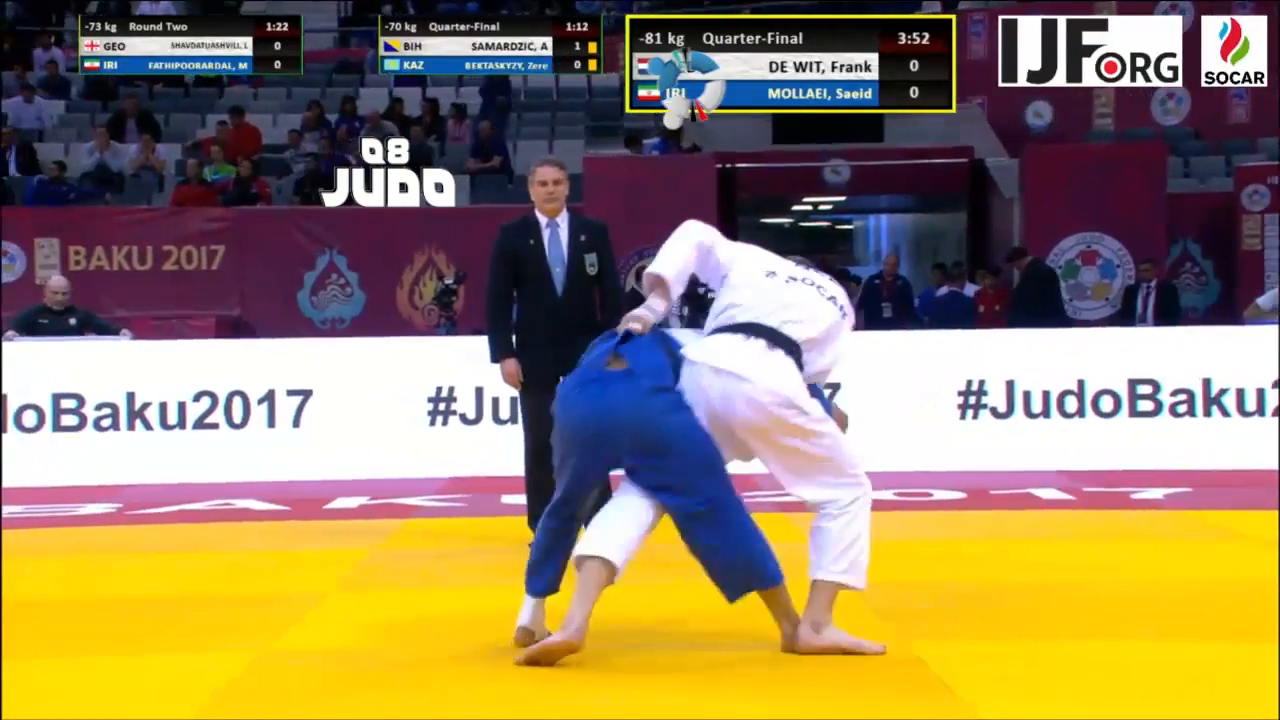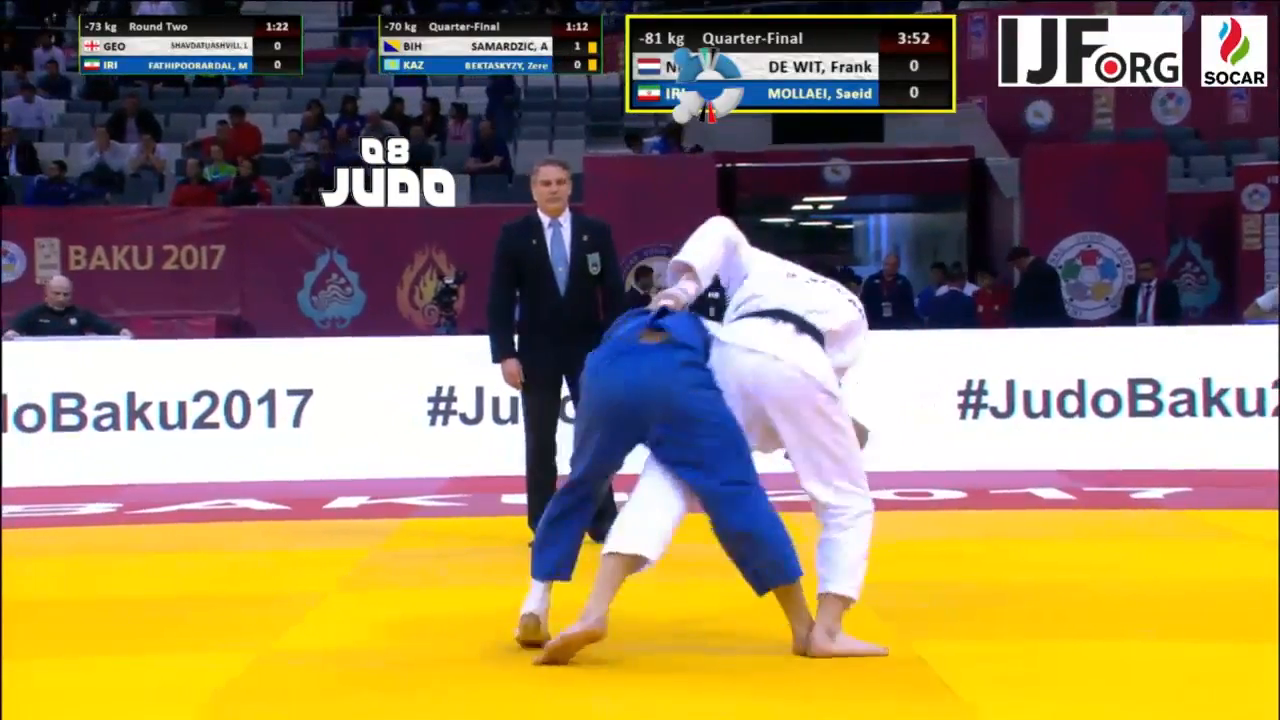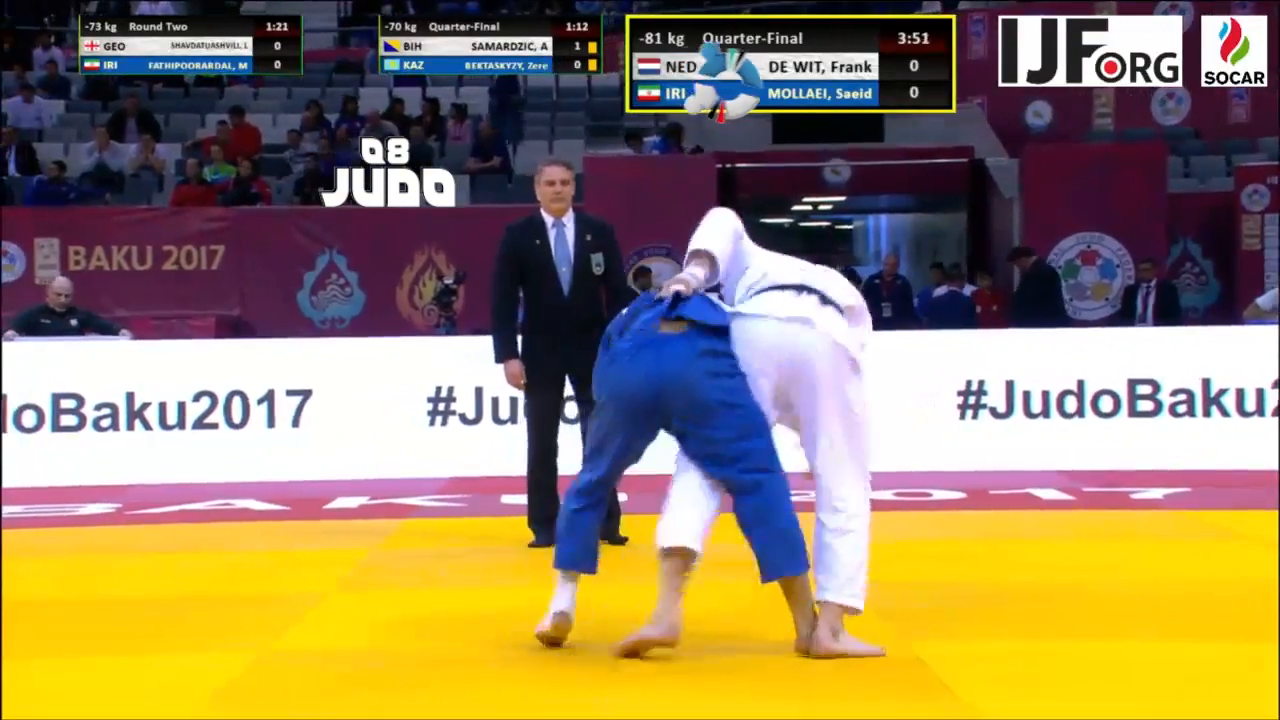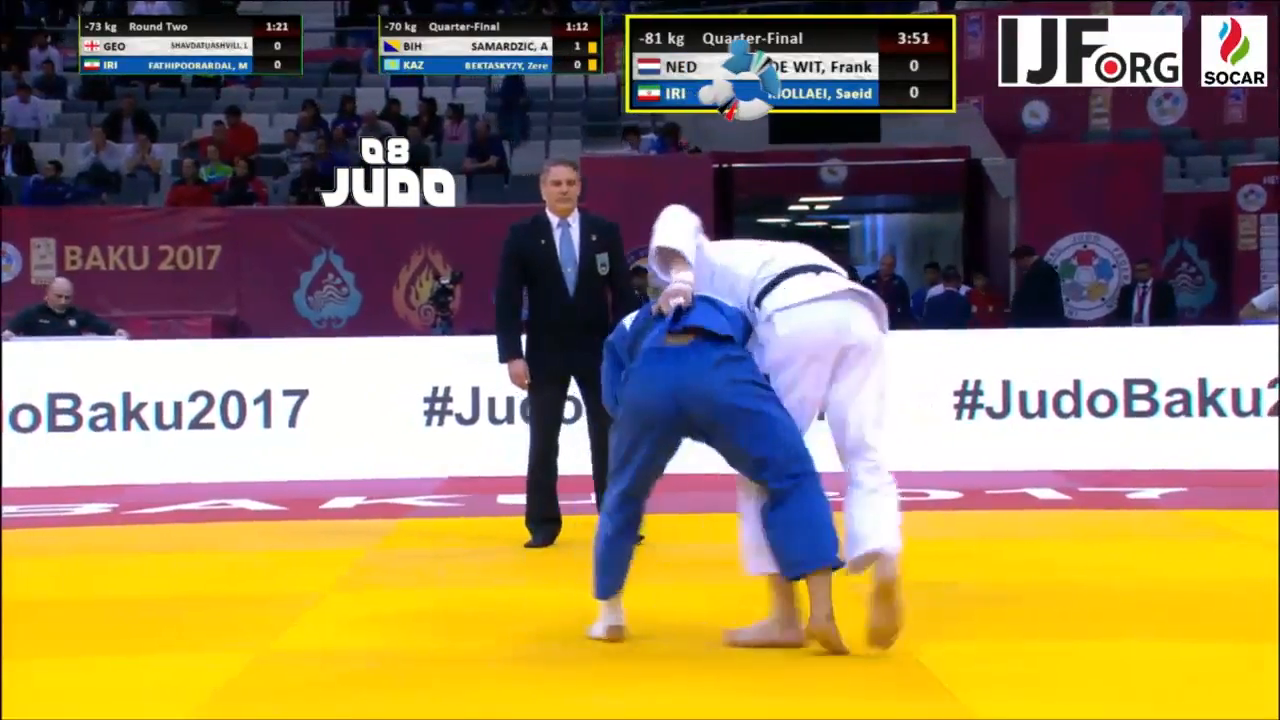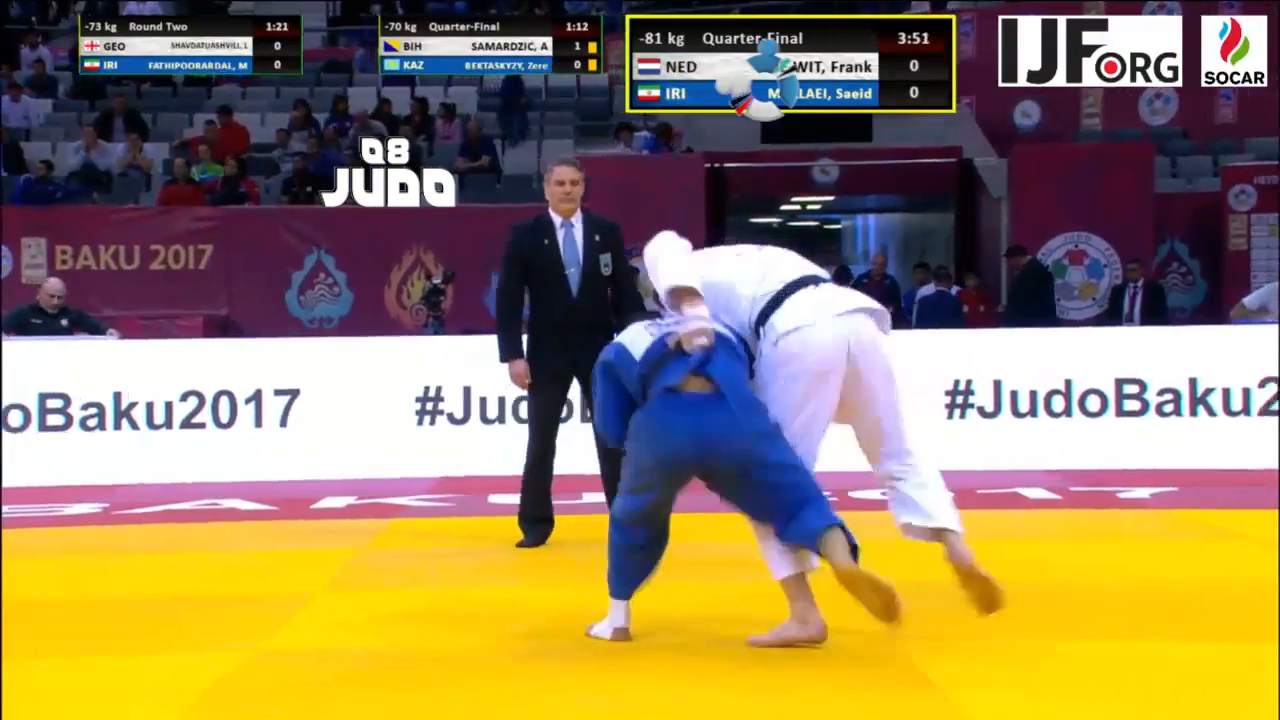
dt=0.1s
person 1, frame 1
left shoulder: (746, 259)
right shoulder: (837, 304)
left elbow: (693, 238)
right elbow: (814, 367)
left wrist: (654, 304)
left hip: (703, 375)
right hip: (767, 389)
right knee: (846, 495)
right ankle: (818, 624)
person 1, frame 2
left shoulder: (759, 268)
right shoulder: (853, 312)
left elbow: (719, 233)
left wrist: (682, 289)
left hip: (733, 354)
right hip: (798, 371)
left knee: (667, 478)
right knee: (846, 502)
right ankle: (825, 632)
person 1, frame 3
left shoulder: (747, 266)
right shoulder: (849, 307)
left elbow: (723, 224)
left wrist: (694, 272)
left hip: (760, 333)
right hip: (829, 339)
left knee: (702, 468)
right knee: (842, 493)
left ankle: (667, 612)
right ankle: (831, 629)
person 1, frame 4
left shoulder: (706, 258)
left elbow: (677, 221)
left wrist: (679, 279)
left hip: (794, 318)
right hip: (859, 315)
right knee: (864, 458)
left ankle: (784, 616)
right ankle: (882, 563)
person 1, frame 5
left shoulder: (692, 280)
right shoulder: (768, 261)
left elbow: (663, 251)
left wrist: (692, 314)
left hip: (798, 333)
right hip: (857, 323)
right knee: (897, 454)
left ankle: (805, 616)
right ankle: (958, 554)
person 2, frame 1
left shoulder: (594, 232)
right shoulder: (512, 236)
left elbow: (611, 294)
right elbow: (498, 300)
right wrist: (504, 354)
left hip: (586, 349)
right hip: (534, 352)
right knee: (538, 440)
right ankle: (544, 524)
person 2, frame 2
left shoulder: (597, 232)
right shoulder: (514, 236)
left elbow: (614, 294)
right elbow: (500, 301)
right wrist: (506, 353)
left hip: (589, 350)
right hip: (537, 352)
right knee: (540, 440)
left ankle: (601, 520)
right ankle: (545, 524)
person 2, frame 3
left shoulder: (600, 232)
right shoulder: (517, 236)
left elbow: (618, 293)
right elbow: (503, 300)
right wrist: (508, 354)
left hip: (592, 349)
right hip: (541, 352)
right knee: (541, 441)
left ankle: (605, 522)
right ankle: (545, 525)
person 2, frame 4
left shoulder: (605, 232)
right shoulder: (522, 235)
left elbow: (622, 293)
right elbow: (507, 300)
right wrist: (512, 354)
left hip: (597, 349)
right hip: (546, 352)
left knee: (606, 436)
right knee: (543, 441)
right ankle: (543, 524)
person 2, frame 5
left shoulder: (607, 232)
right shoulder: (525, 235)
left elbow: (625, 294)
right elbow: (508, 300)
right wrist: (512, 354)
left hip: (599, 349)
right hip: (547, 352)
right knee: (541, 440)
right ankle: (536, 523)
person 3, frame 1
left shoulder: (609, 345)
left hip: (584, 399)
right hip: (644, 402)
left knee: (567, 509)
right knee: (716, 512)
left ankle: (529, 622)
right ankle: (792, 627)
person 3, frame 2
left shoulder: (620, 333)
left hip: (612, 372)
right hip: (679, 375)
left knee: (574, 493)
right knee: (739, 496)
left ankle: (535, 611)
right ankle: (803, 627)
person 3, frame 3
left shoulder: (627, 321)
right shoulder: (723, 320)
left elbow: (605, 392)
left hip: (630, 366)
right hip: (698, 364)
left knee: (592, 485)
right knee: (761, 484)
left ankle: (561, 608)
right ankle: (807, 625)
person 3, frame 4
left shoulder: (627, 329)
right shoulder: (731, 316)
left elbow: (617, 404)
left hip: (648, 388)
right hip: (718, 373)
left knee: (623, 501)
right knee: (796, 487)
left ankle: (609, 615)
right ankle: (822, 614)
person 3, frame 5
left shoulder: (615, 353)
right shoulder: (719, 333)
left elbow: (614, 431)
left hip: (666, 427)
right hip: (733, 418)
left knee: (634, 516)
right knee: (800, 505)
left ankle: (617, 618)
right ankle: (844, 564)
